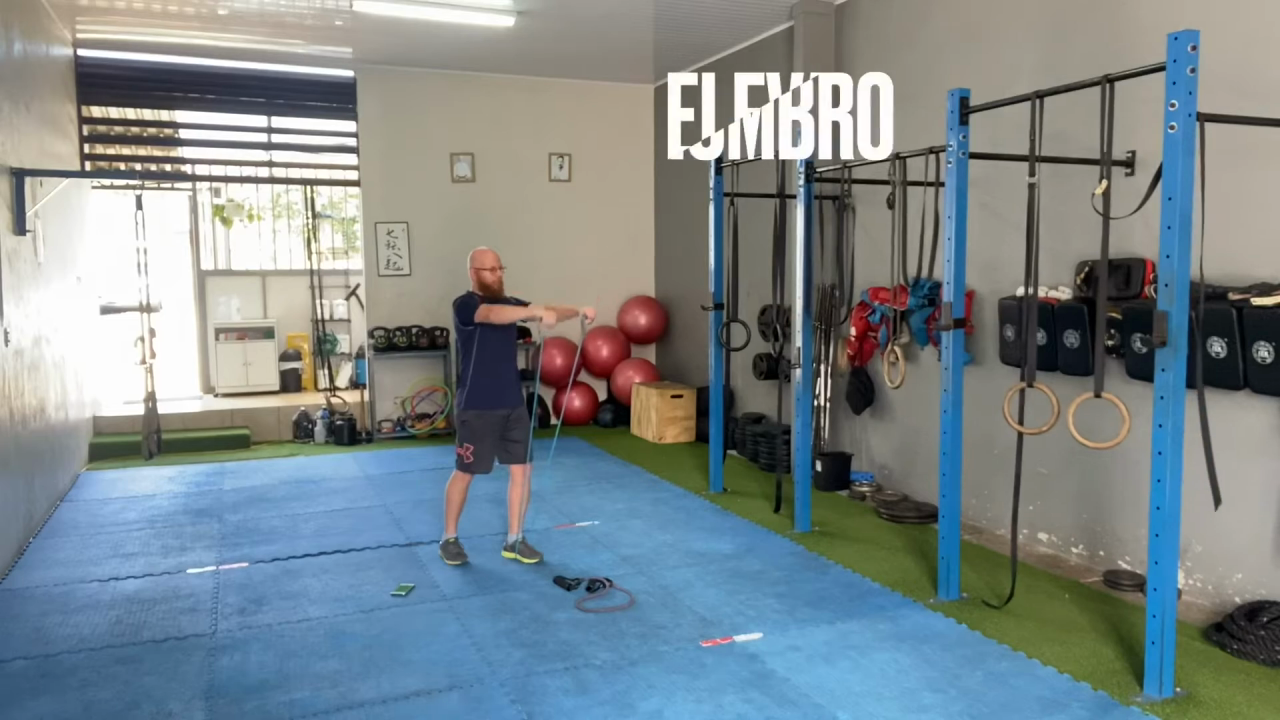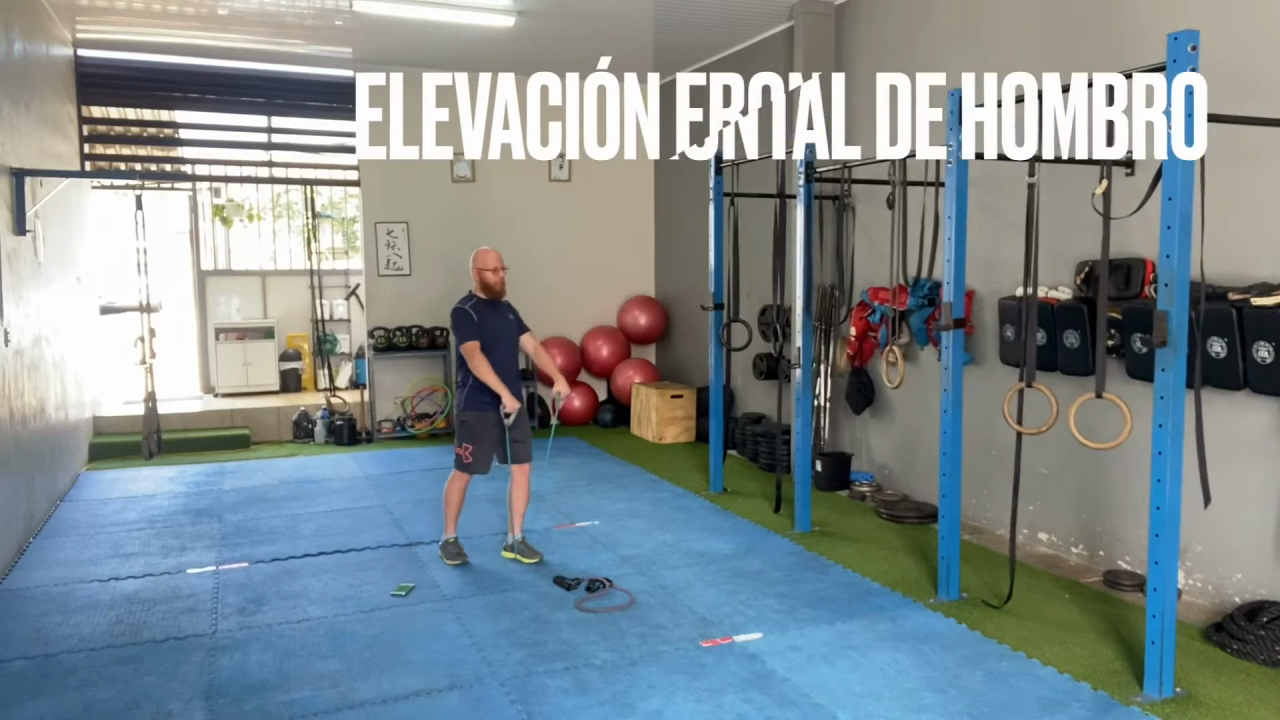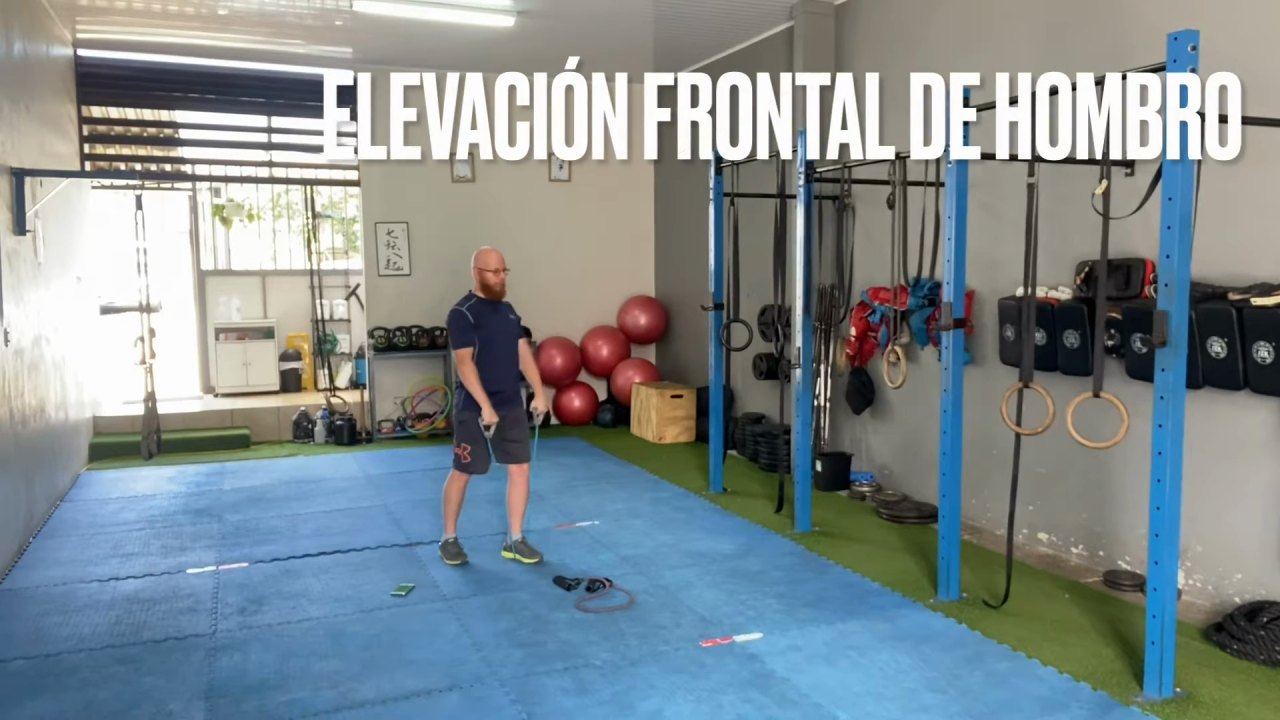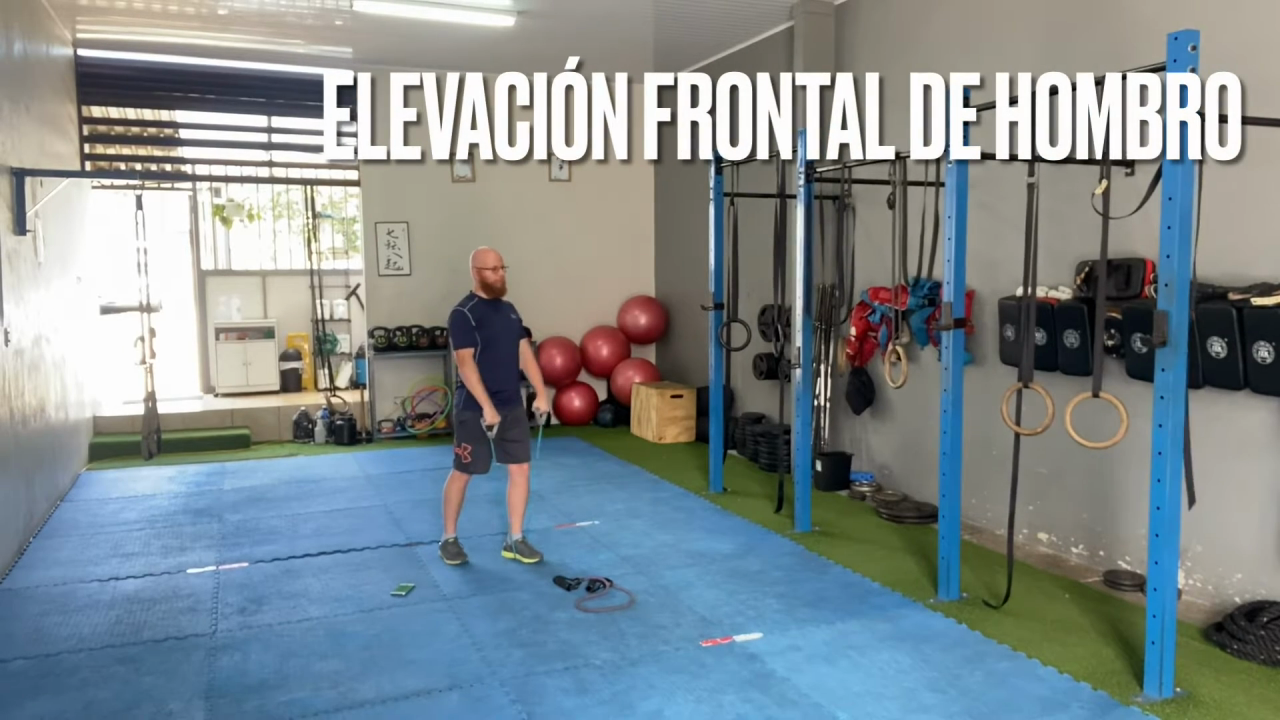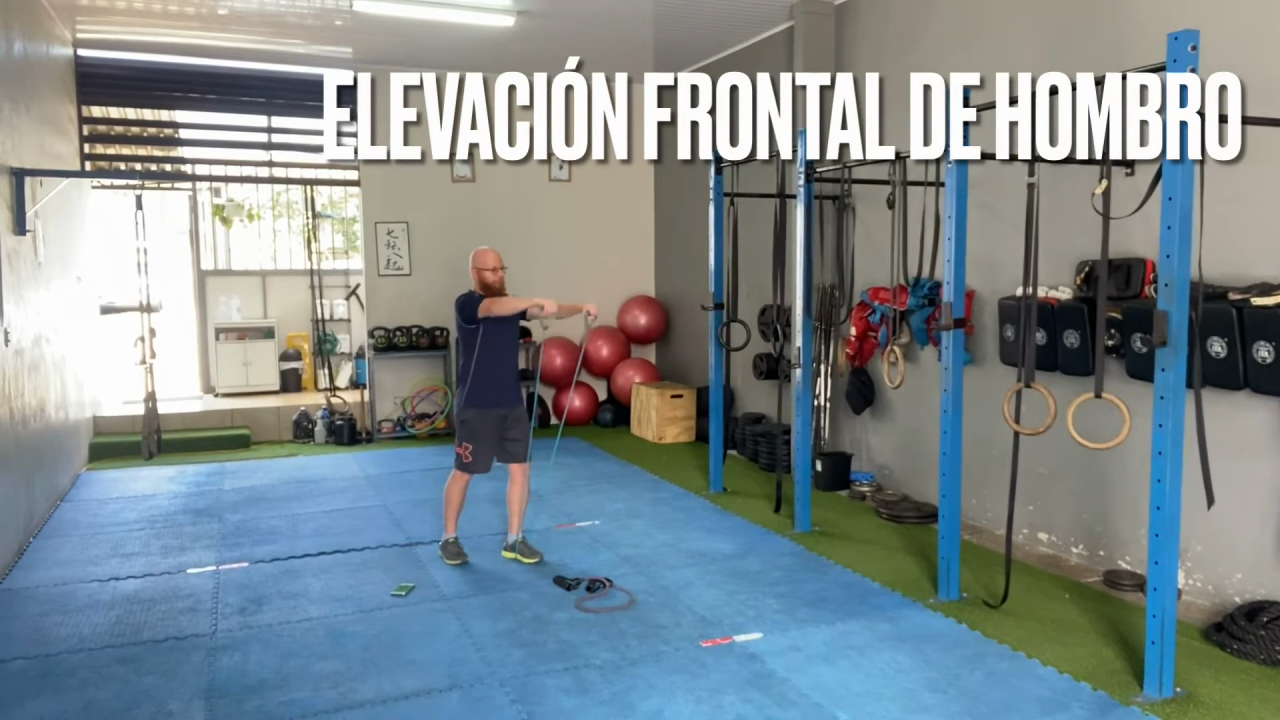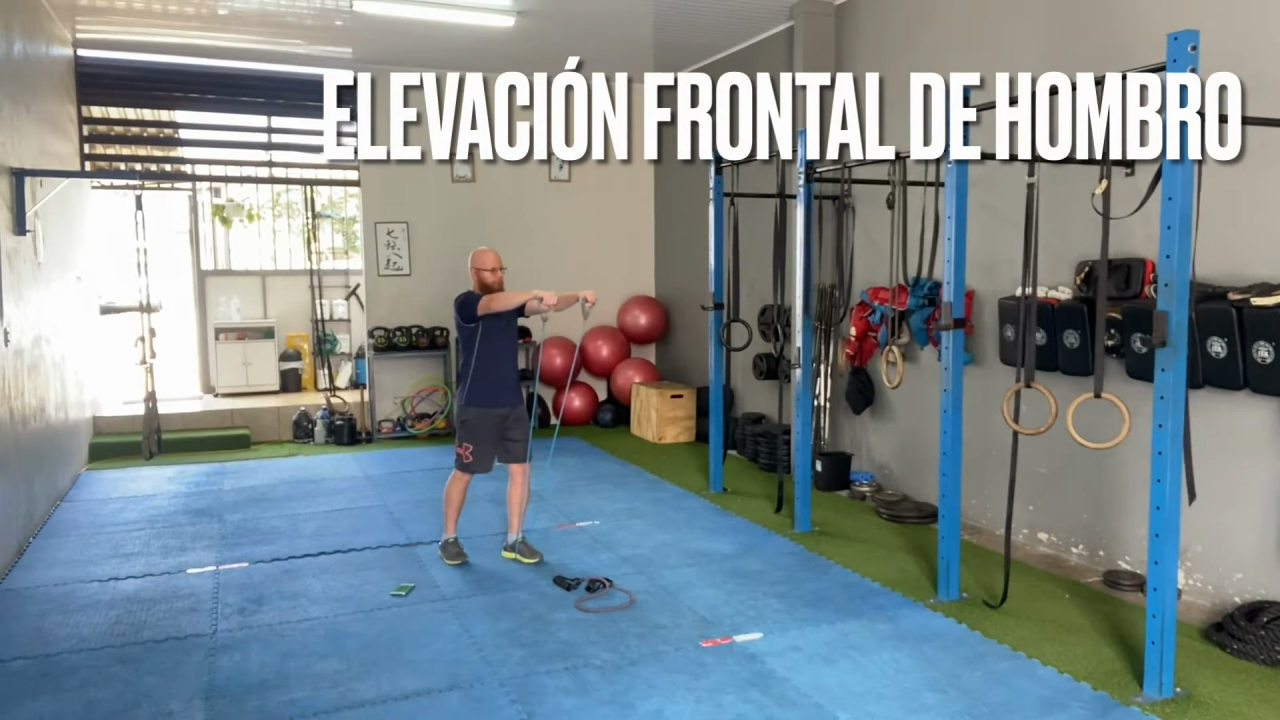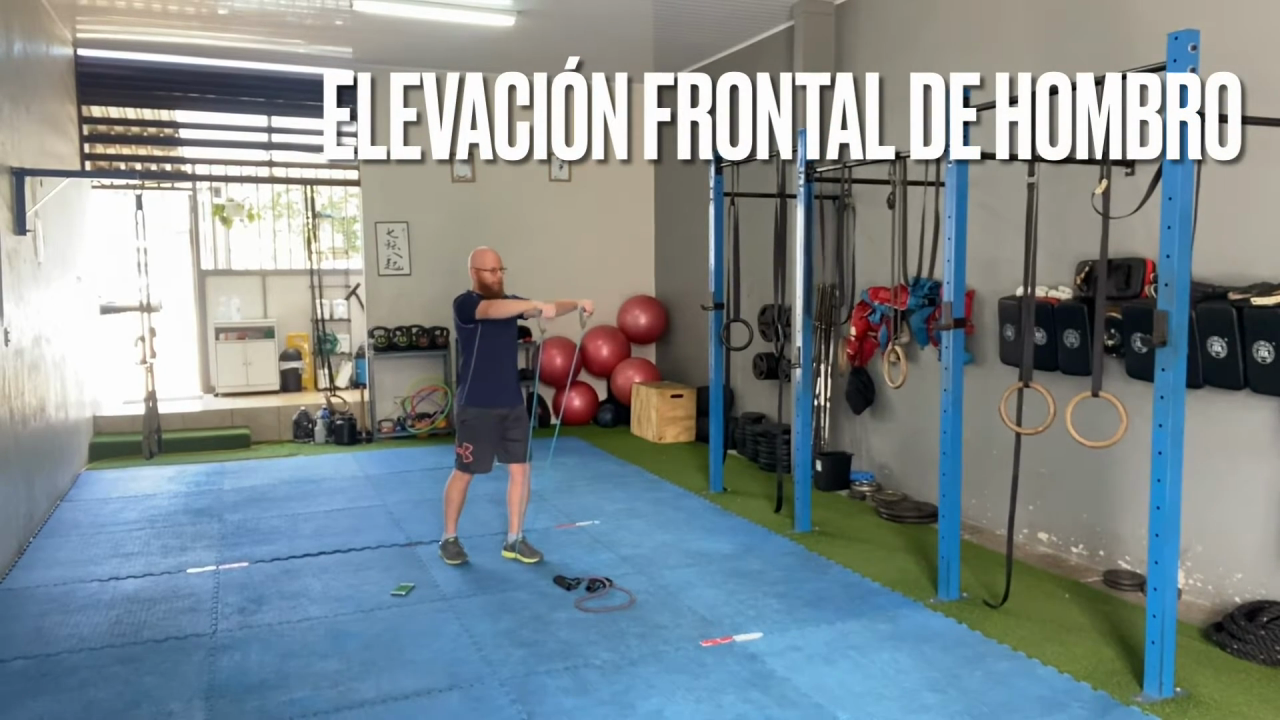
dt=0.5s
person 1, frame 1
left shoulder: (508, 303)
right shoulder: (465, 305)
left elbow: (543, 313)
right elbow: (492, 315)
left wrist: (576, 312)
right wrist: (534, 312)
left hip: (513, 404)
right hip: (477, 408)
left knee: (521, 469)
right knee: (464, 473)
left ankle: (514, 540)
right ankle: (449, 538)
person 1, frame 2
left shoulder: (507, 309)
right shoulder: (464, 312)
left elbow: (532, 346)
right elbow: (474, 357)
left wrist: (557, 378)
right wrist: (504, 394)
left hip: (513, 405)
right hip: (476, 409)
left knee: (521, 468)
right knee: (463, 473)
left ankle: (515, 539)
right ankle: (449, 538)
person 1, frame 3
left shoulder: (508, 309)
right shoulder: (463, 313)
left elbow: (524, 354)
right elbow: (464, 363)
left wrist: (539, 393)
right wrist: (485, 406)
left hip: (513, 406)
right hip: (474, 409)
left knee: (520, 469)
right knee: (462, 473)
left ankle: (515, 539)
right ankle: (449, 539)
person 1, frame 4
left shoulder: (509, 309)
right shoulder: (464, 313)
left elbow: (525, 354)
right elbow: (466, 364)
left wrist: (541, 393)
right wrist: (486, 407)
left hip: (513, 407)
right hip: (476, 409)
left knee: (520, 469)
right knee: (463, 473)
left ankle: (515, 539)
right ankle: (449, 538)
person 1, frame 5
left shoulder: (511, 304)
right shoulder: (467, 304)
left elbow: (549, 310)
right elbow: (494, 308)
left wrist: (579, 308)
right wrist: (536, 303)
left hip: (512, 404)
right hip: (476, 407)
left knee: (520, 469)
right knee: (463, 472)
left ankle: (514, 539)
right ankle: (449, 538)
person 1, frame 6
left shoulder: (509, 303)
right shoulder: (465, 304)
left elbow: (546, 306)
right elbow: (493, 304)
left wrist: (576, 297)
right wrist: (536, 294)
left hip: (513, 403)
right hip: (476, 407)
left knee: (520, 469)
right knee: (463, 473)
left ankle: (514, 539)
right ankle: (449, 538)
person 1, frame 7
left shoulder: (509, 301)
right shoulder: (465, 304)
left elbow: (546, 308)
right elbow: (492, 310)
left wrist: (575, 305)
right wrist: (536, 306)
left hip: (512, 403)
right hip: (477, 407)
left knee: (520, 469)
right knee: (464, 472)
left ankle: (514, 539)
right ankle: (449, 538)
